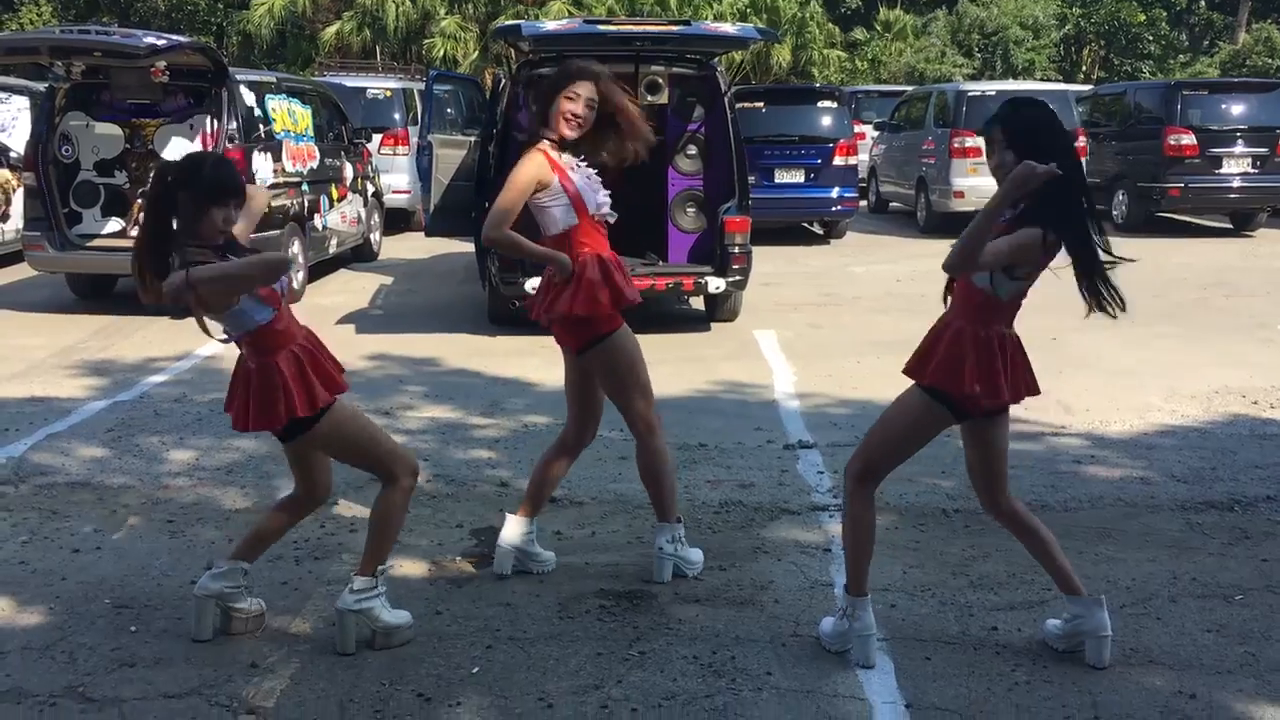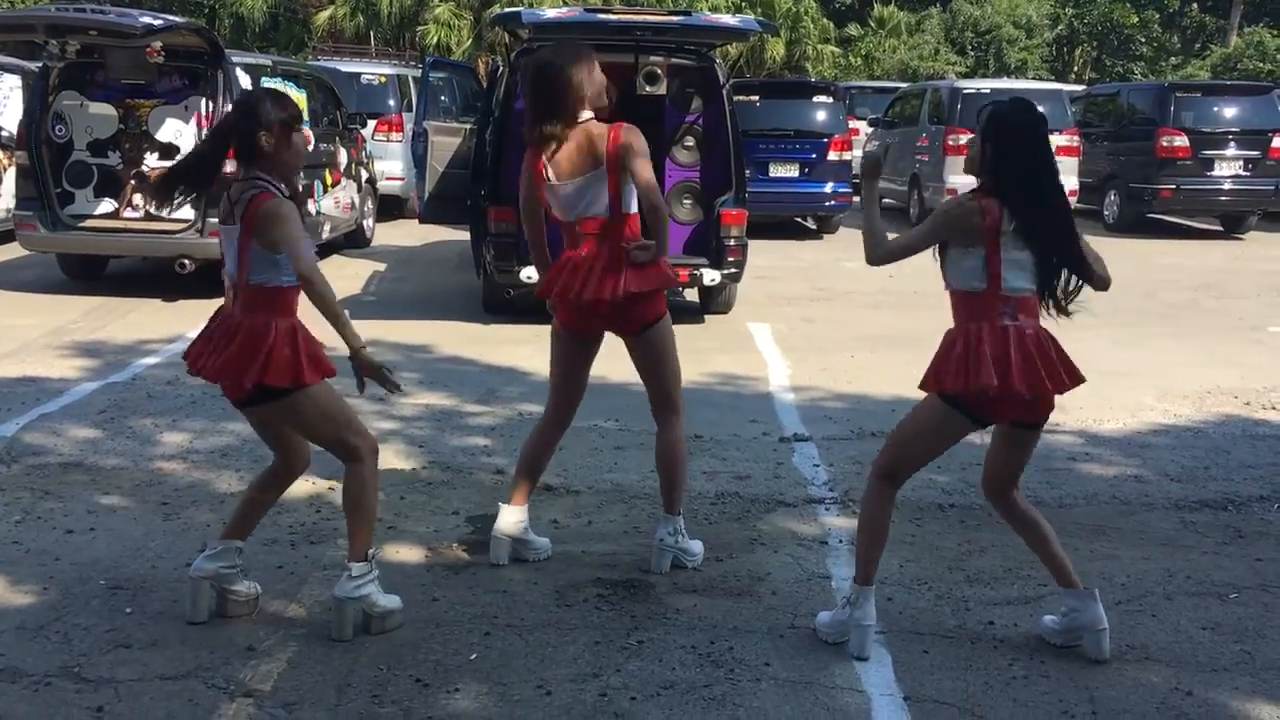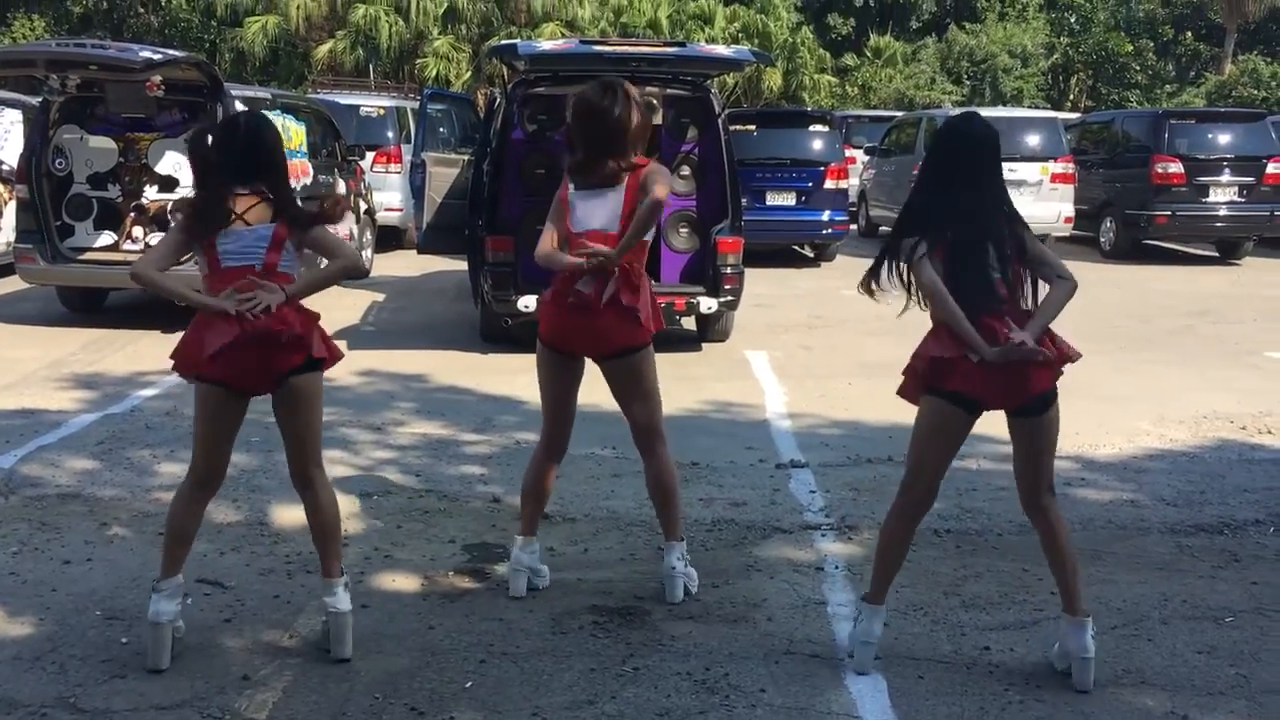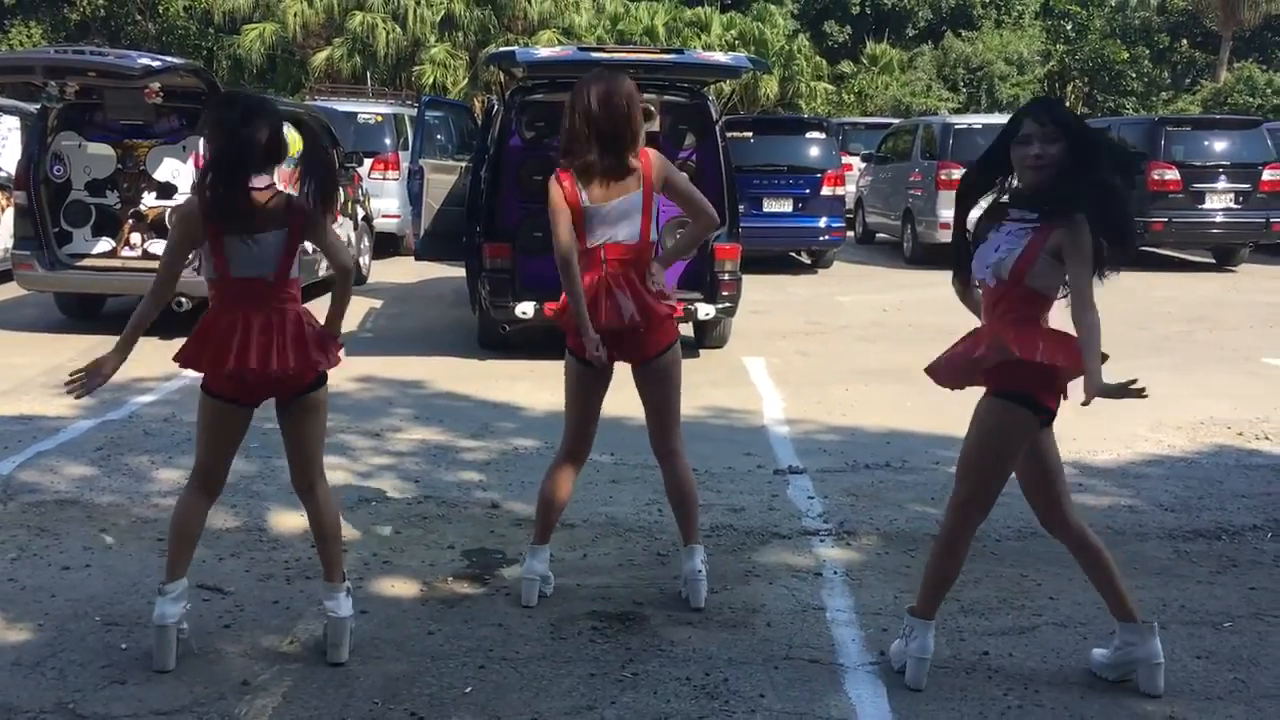
dt=1s
person 1, frame 1
left shoulder: (1038, 229)
right shoulder: (1022, 207)
left elbow: (958, 263)
left wrist: (1006, 196)
left hip: (968, 361)
right hip: (981, 362)
left knee: (860, 475)
right knee: (998, 497)
left ankle: (855, 619)
right ankle: (1085, 611)
person 1, frame 2
left shoulder: (969, 210)
right shoulder: (1042, 215)
left elbow: (879, 251)
right elbow: (1098, 275)
left wrist: (870, 186)
left hip: (979, 367)
right hip: (1029, 370)
left knee: (885, 475)
right knee: (1003, 491)
left ankle: (859, 609)
right ankle: (1081, 606)
person 1, frame 3
left shoulder: (923, 227)
right shoulder: (1008, 225)
left elbow: (930, 285)
right elbow: (1064, 282)
left wrist: (982, 349)
right wrist: (1029, 335)
left hip: (959, 364)
right hip: (1027, 365)
left knee: (913, 499)
right knee: (1040, 500)
left ankle: (869, 619)
right ankle: (1076, 631)
person 1, frame 4
left shoulder: (1070, 223)
right shoulder: (996, 214)
left elbow: (1084, 303)
right elbow: (965, 282)
left wrist: (1094, 371)
left hip: (1025, 369)
right hip: (1015, 369)
left knee: (963, 511)
right knee: (1059, 518)
left ankle: (916, 637)
right ankle: (1137, 639)
person 2, frame 1
left shoulder: (225, 246)
right shoulder: (205, 276)
left elbow: (260, 195)
right elbow: (278, 263)
right wrist: (189, 277)
left hip: (290, 376)
right hip: (287, 385)
left knee: (311, 492)
right knee: (402, 469)
left ankle: (222, 582)
right ankle: (364, 596)
person 2, frame 2
left shoulder: (241, 197)
right shoulder: (275, 207)
right elbow: (309, 276)
right wrist: (357, 348)
left hip: (247, 344)
right hip: (269, 349)
left knee: (291, 461)
right knee: (360, 449)
left ankle: (218, 564)
right ankle: (358, 581)
person 2, frame 3
left shoulder: (198, 216)
right shoulder: (291, 216)
left elbow: (144, 270)
right elbow: (351, 261)
left wrist: (204, 301)
right wrist: (286, 293)
left hip: (221, 344)
right hip: (288, 339)
left knee: (202, 479)
right knee: (310, 477)
left ankle: (166, 598)
right ankle: (336, 594)
person 2, frame 4
left shoulder: (201, 211)
right shoulder: (299, 208)
left elbow: (161, 290)
right elbow: (344, 267)
left wrist: (116, 355)
right wrist: (331, 329)
left hip: (231, 352)
right hip: (297, 347)
left knee: (204, 483)
right knee: (312, 482)
left ankle: (171, 600)
right ankle: (337, 598)
person 3, frame 1
left shoulder: (572, 160)
right shoulder: (538, 160)
right elbow: (492, 232)
right wrist: (553, 260)
left hip: (586, 300)
right hip: (583, 301)
left knee: (578, 430)
right knee: (647, 423)
left ankle: (517, 535)
right ankle: (671, 542)
person 3, frame 2
left shoulder: (538, 154)
right shoulder: (623, 137)
left elbow: (531, 227)
right elbow: (650, 196)
left wrist: (549, 275)
right wrist: (659, 244)
left hip: (575, 286)
right hip: (630, 282)
left knee: (556, 413)
right knee: (669, 412)
left ankle: (512, 522)
right ankle: (672, 534)
person 3, frame 3
left shoulder: (571, 180)
right shoulder: (650, 172)
left elbow: (545, 253)
right elbow: (657, 200)
left wrist: (584, 264)
right wrist: (615, 256)
left hip: (561, 314)
right hip: (619, 317)
left knee: (552, 443)
right knee: (652, 441)
left ankle: (525, 554)
right ankle: (676, 558)
person 3, frame 4
left shoulder: (564, 181)
right shoulder: (651, 164)
left elbow: (568, 257)
right elbow: (708, 218)
left wrist: (585, 328)
right wrist: (662, 262)
left hip: (593, 312)
right hip: (647, 311)
left knee: (572, 449)
right knee: (669, 448)
left ankle: (536, 563)
right ankle: (694, 563)
